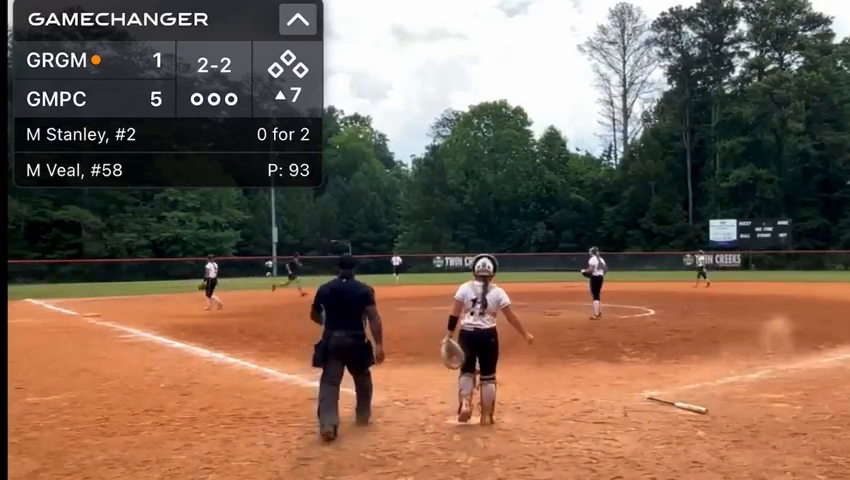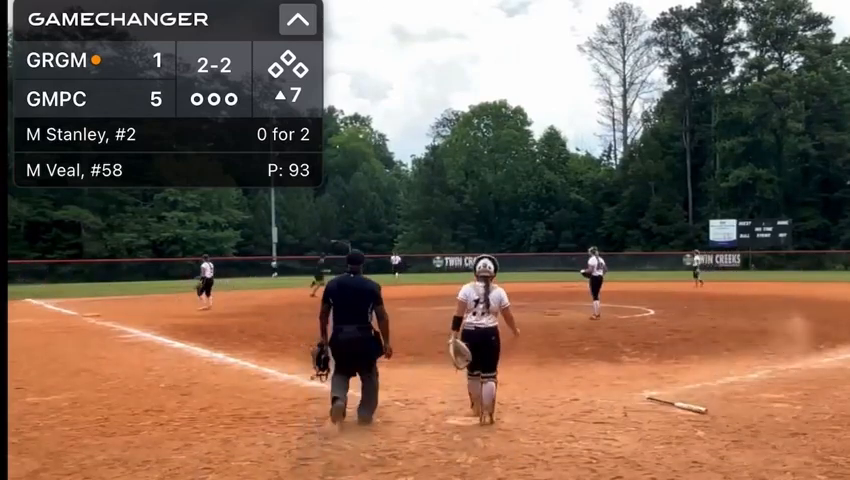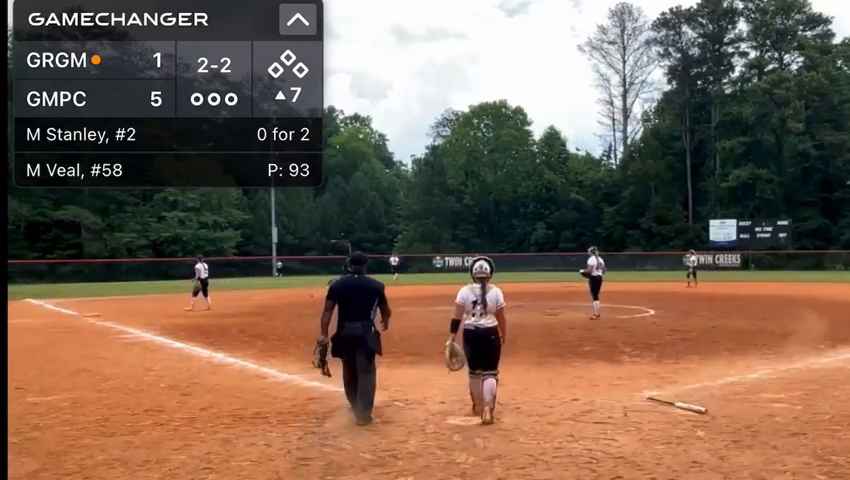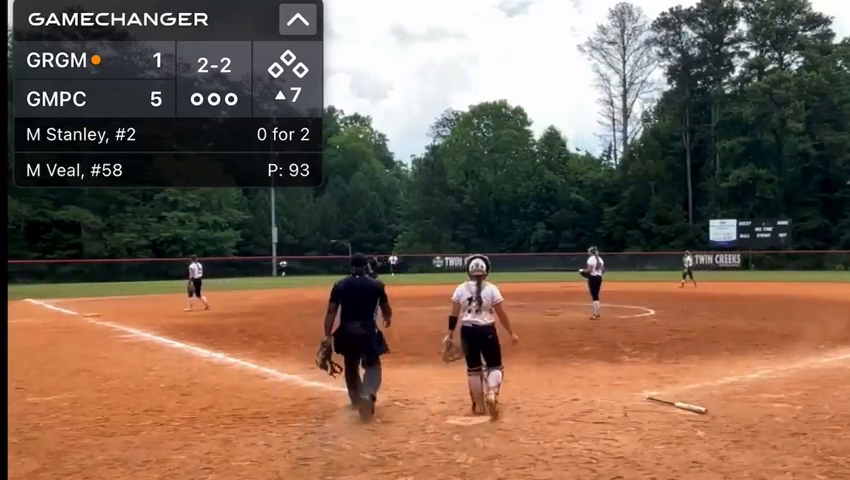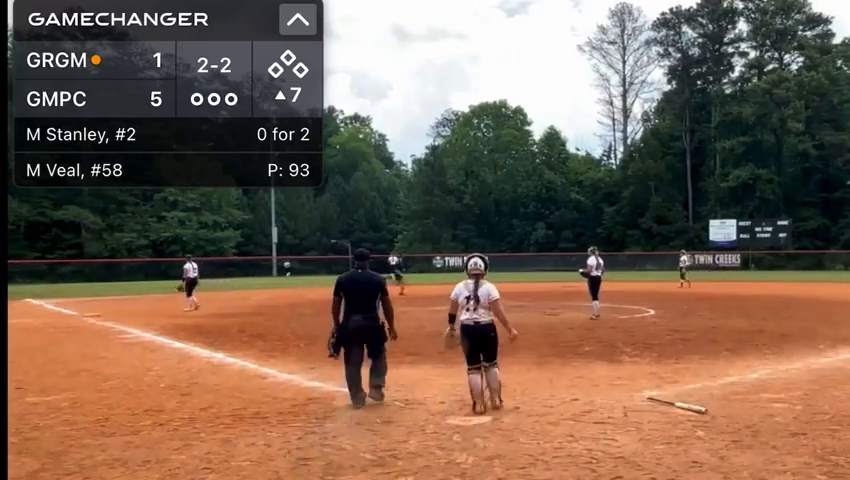
dt=0.2s
person 1, frame 1
left shoulder: (324, 289)
right shoulder: (363, 290)
left elbow: (314, 316)
right elbow: (373, 317)
right wrist: (378, 345)
left hip: (331, 342)
right hip: (355, 342)
left knee: (328, 383)
right knee: (362, 379)
left ankle: (328, 426)
right ankle: (362, 416)
person 1, frame 2
left shoulder: (332, 284)
right shoulder: (371, 286)
left elbow: (324, 313)
right elbow: (382, 315)
left wrist: (324, 337)
right wrist: (386, 341)
left hip: (340, 335)
right hip: (363, 335)
left knee: (341, 372)
right knee: (368, 374)
left ankle: (338, 401)
right ankle: (365, 414)
person 1, frame 3
left shoulder: (337, 285)
right shoulder: (375, 285)
left elbow: (327, 310)
right elbow: (386, 311)
left wrist: (323, 334)
right wrist: (385, 323)
left hip: (344, 332)
right hip: (365, 332)
left knee: (349, 371)
right knee: (366, 372)
left ankle: (355, 404)
right ankle: (363, 413)
person 1, frame 4
left shoulder: (339, 286)
right shoulder: (376, 285)
left elbow: (331, 312)
right elbow: (386, 309)
left wrist: (327, 336)
right wrist: (387, 319)
left hip: (347, 332)
right hip: (368, 331)
left knee: (350, 368)
right knee: (372, 366)
left ankle: (356, 400)
right ankle: (367, 397)
person 1, frame 5
left shoulder: (342, 279)
right shoulder: (378, 279)
left elbow: (335, 305)
right elbow: (387, 305)
left wrist: (336, 325)
right wrist: (391, 326)
left hip: (350, 324)
right hip: (371, 323)
left knee: (352, 362)
right knee: (378, 355)
left ankle: (357, 398)
right ankle: (376, 387)
person 2, frame 1
left shoulder: (465, 288)
right shoulder: (497, 292)
left elbow: (454, 314)
right elbow: (511, 317)
left wrist: (449, 335)
right wrist: (525, 334)
left hip: (467, 335)
right hip: (488, 336)
left knee: (466, 372)
right knee: (488, 376)
left ankle: (465, 405)
right ankle: (486, 415)
person 2, frame 2
left shoulder: (467, 289)
right shoulder: (499, 292)
left elbow: (459, 315)
right elbow: (508, 316)
left wrist: (454, 335)
right wrist: (515, 330)
left hip: (469, 334)
right hip: (489, 335)
left knee: (473, 373)
right knee: (489, 375)
left ankle: (477, 407)
right ankle: (486, 414)
person 2, frame 3
left shoulder: (465, 291)
right shoulder: (496, 292)
left elbow: (457, 317)
right elbow: (501, 318)
left wrist: (451, 338)
right wrist: (502, 335)
left hip: (470, 334)
right hip: (490, 334)
left knee: (474, 371)
right knee: (490, 372)
left ankle: (478, 406)
right ankle: (487, 411)
person 2, frame 4
left shoulder: (461, 289)
right shoulder: (492, 289)
left elbow: (454, 315)
right elbow: (501, 314)
left wrist: (449, 335)
right wrist: (511, 333)
left hip: (467, 331)
right hip: (486, 331)
left knee: (473, 369)
right knee: (495, 367)
left ankle: (478, 405)
right ankle: (491, 395)
person 2, frame 5
left shoulder: (459, 287)
right shoulder: (489, 287)
left elbow: (452, 312)
right elbow: (498, 311)
left wrist: (451, 327)
right wrist: (510, 329)
left hip: (467, 330)
right hip: (486, 329)
left knee: (473, 367)
right knee: (491, 364)
left ankle: (478, 403)
right ankle: (495, 399)
